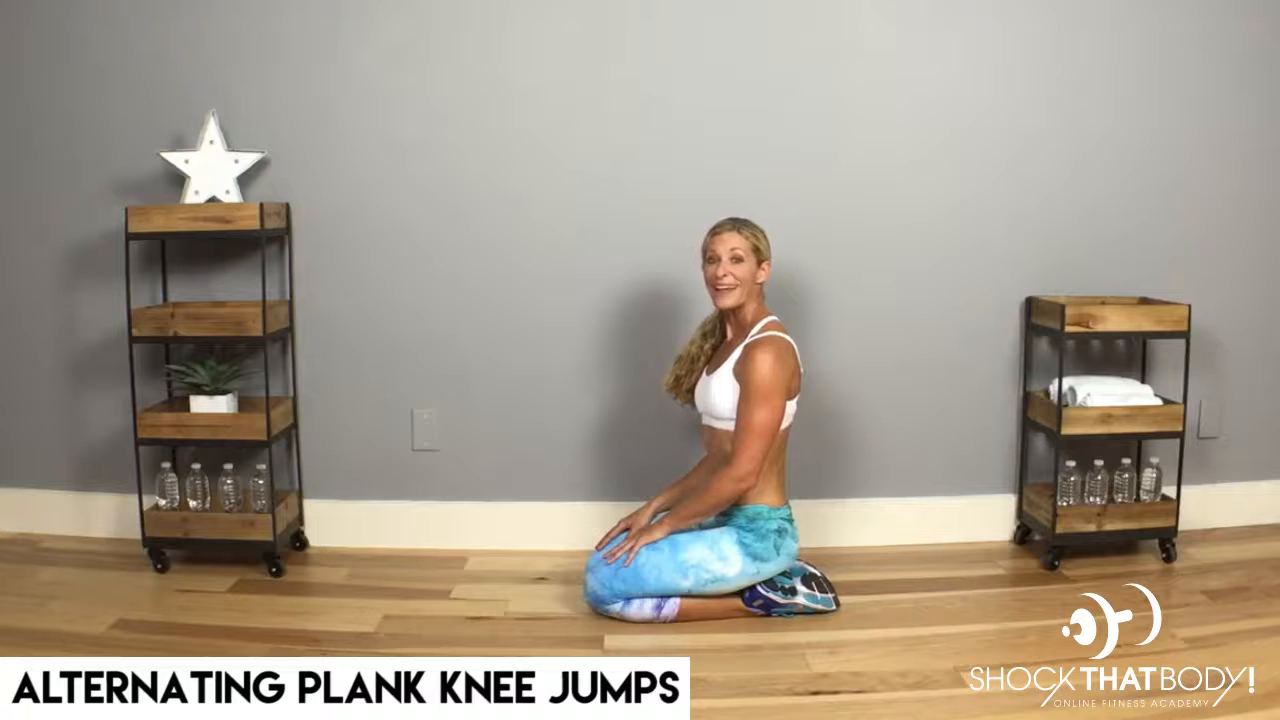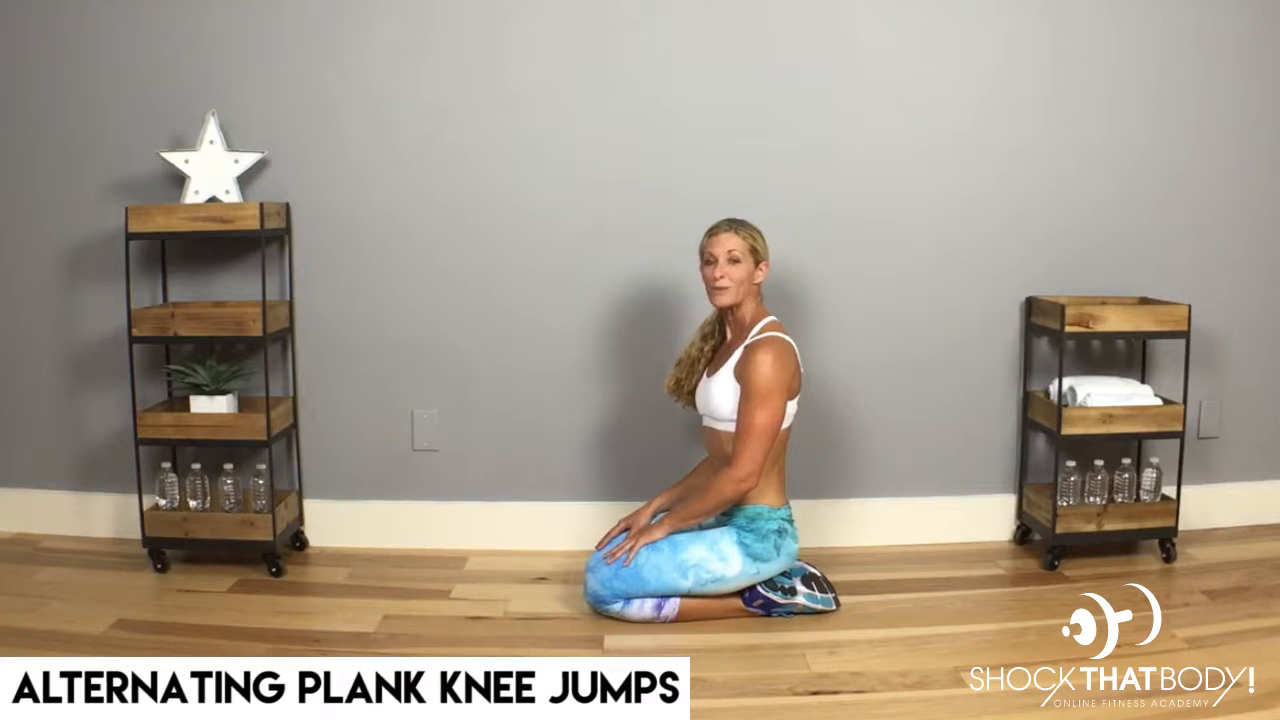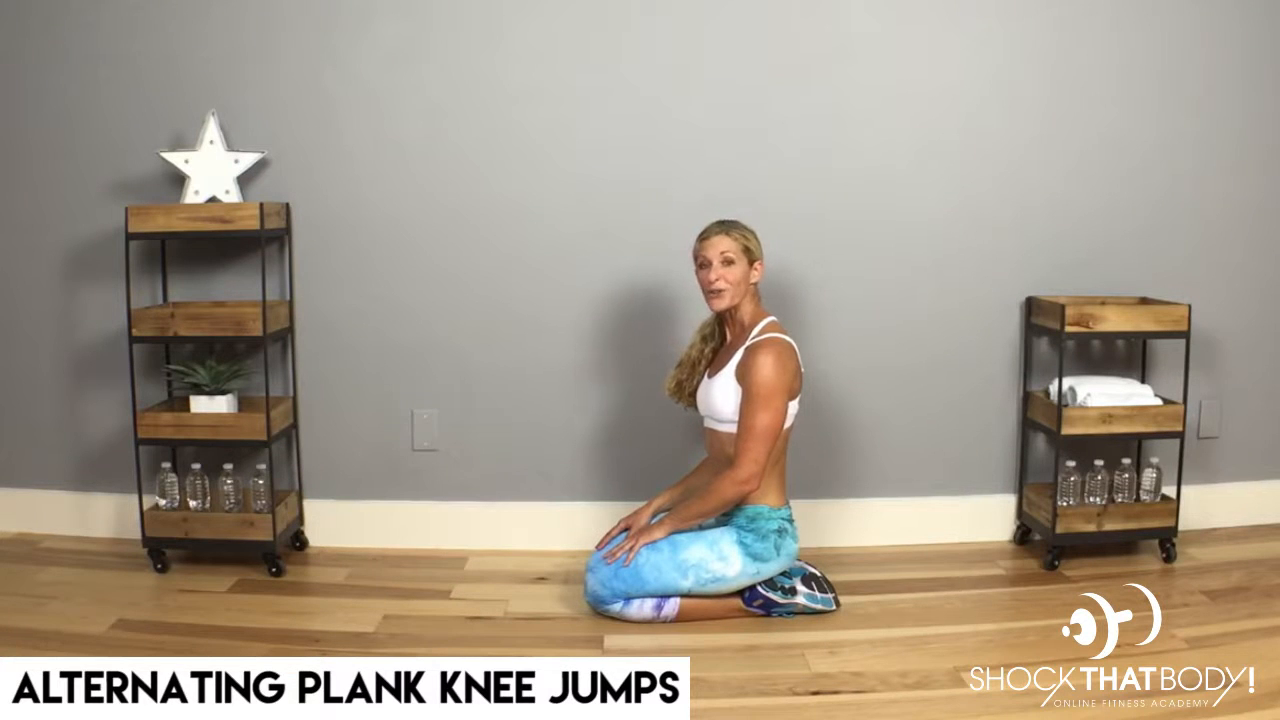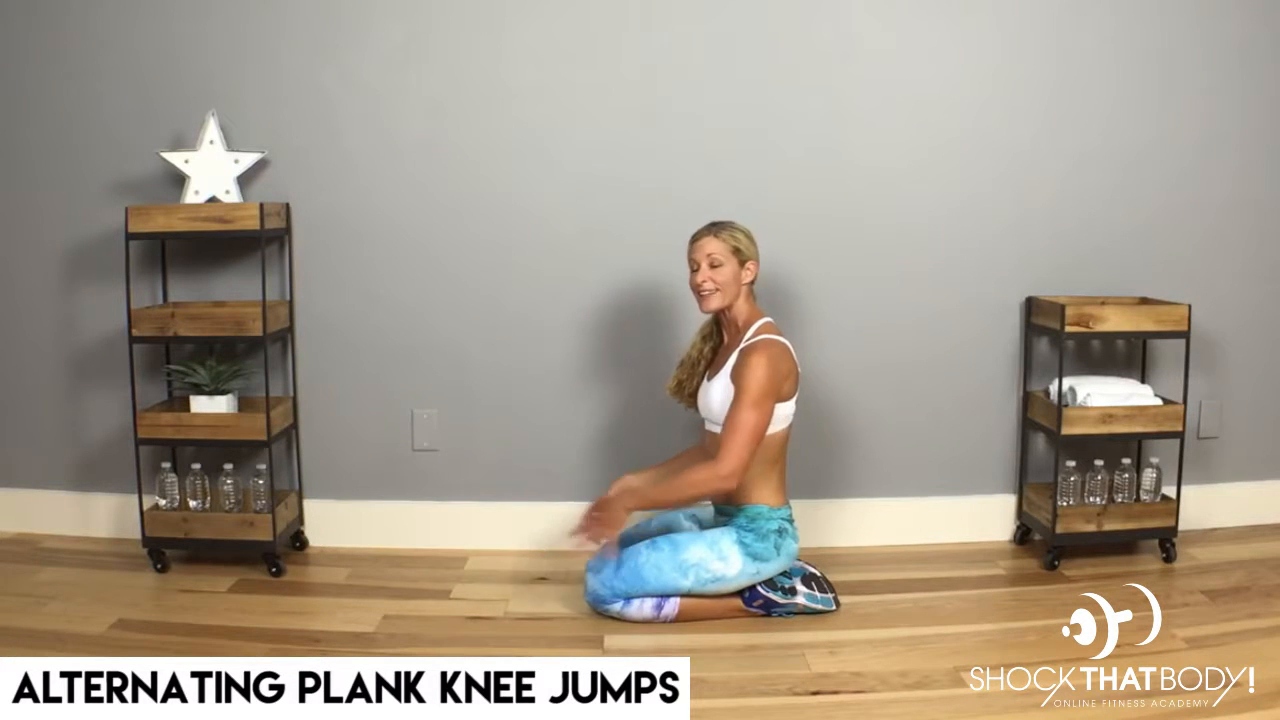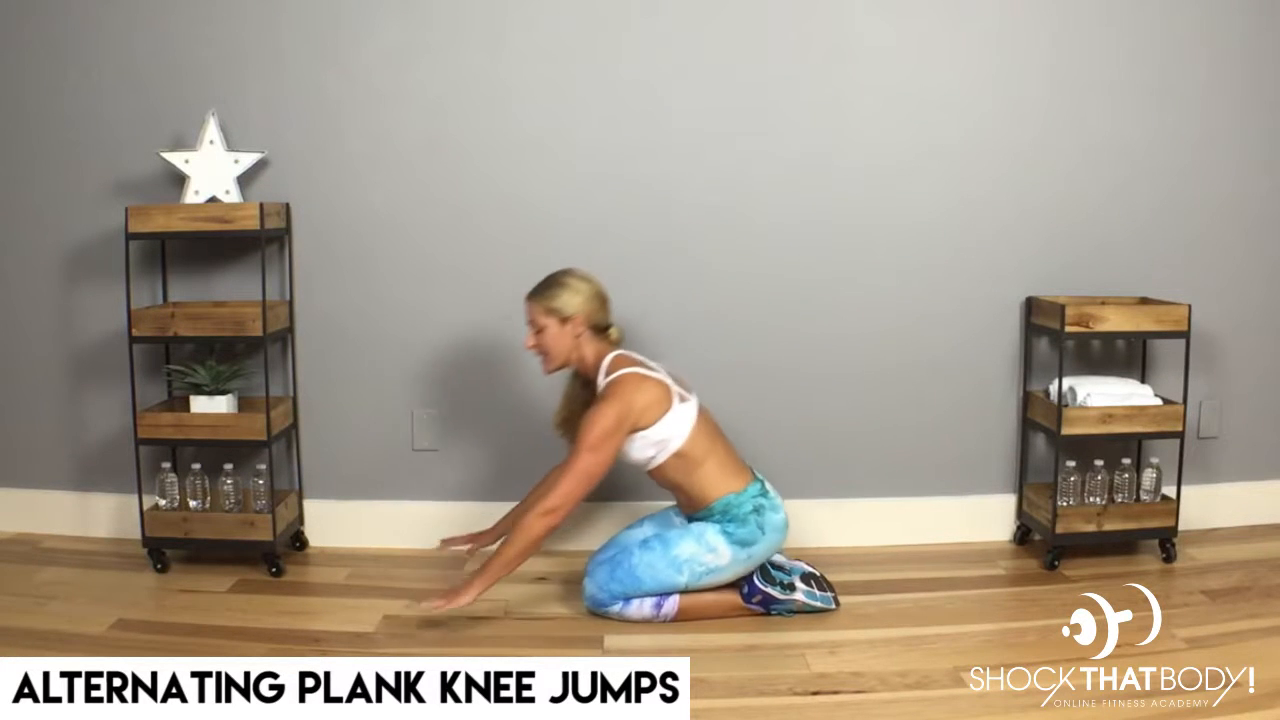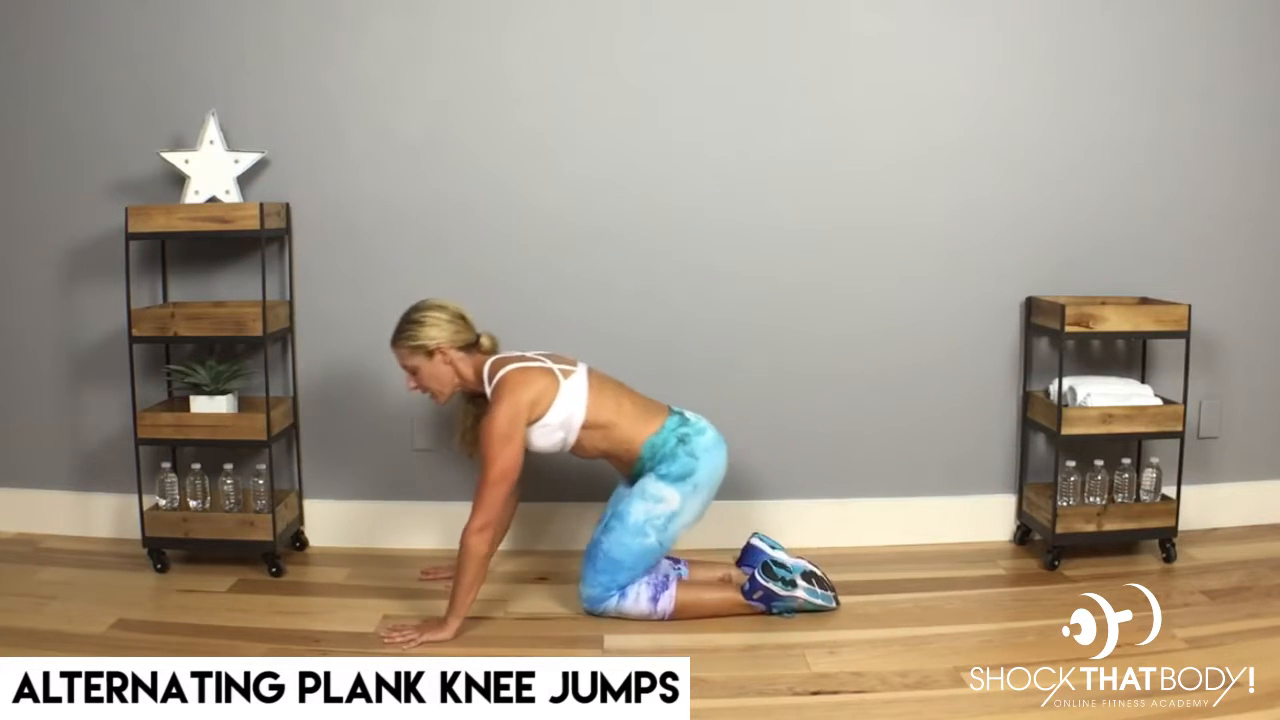
dt=0.7s
person 1, frame 1
left shoulder: (766, 351)
right shoulder: (724, 340)
left elbow: (742, 473)
left wrist: (664, 524)
right wrist: (654, 507)
left hip: (755, 533)
right hip: (726, 518)
left knee: (605, 584)
right knee: (605, 560)
left ankle: (759, 599)
right ankle: (772, 577)
person 1, frame 2
left shoulder: (766, 351)
right shoulder: (724, 340)
left elbow: (742, 474)
left wrist: (664, 524)
right wrist: (653, 506)
left hip: (755, 532)
right hip: (727, 518)
left knee: (604, 584)
right knee: (607, 559)
left ankle: (760, 598)
right ankle: (772, 577)
person 1, frame 3
left shoulder: (767, 353)
right shoulder: (723, 341)
left elbow: (744, 476)
left wrist: (665, 524)
right wrist: (654, 507)
left hip: (756, 533)
right hip: (727, 518)
left knee: (603, 584)
right knee: (607, 558)
left ankle: (759, 599)
right ankle: (771, 577)
person 1, frame 4
left shoulder: (762, 354)
right shoulder: (720, 342)
left elbow: (724, 472)
left wrist: (630, 499)
right wrist: (630, 483)
left hip: (757, 534)
right hip: (725, 517)
left knee: (605, 587)
right knee: (606, 561)
left ankle: (758, 598)
right ankle: (765, 580)
person 1, frame 5
left shoulder: (621, 394)
right shoulder: (615, 373)
left elbow: (552, 508)
right elbow: (568, 471)
left wrist: (475, 585)
right wrist: (497, 530)
left hip: (741, 523)
right hip: (715, 515)
left knee: (602, 589)
right knee: (605, 568)
left ankle: (755, 594)
right ankle: (752, 570)
person 1, frame 6
left shoulder: (507, 400)
right shoulder: (503, 375)
left elbow: (482, 523)
right elbow: (505, 495)
left wrist: (450, 621)
right wrist: (474, 567)
left hip: (683, 455)
right hip: (671, 451)
left knee: (602, 594)
right knee: (614, 571)
left ankle: (764, 594)
right ankle: (753, 569)
